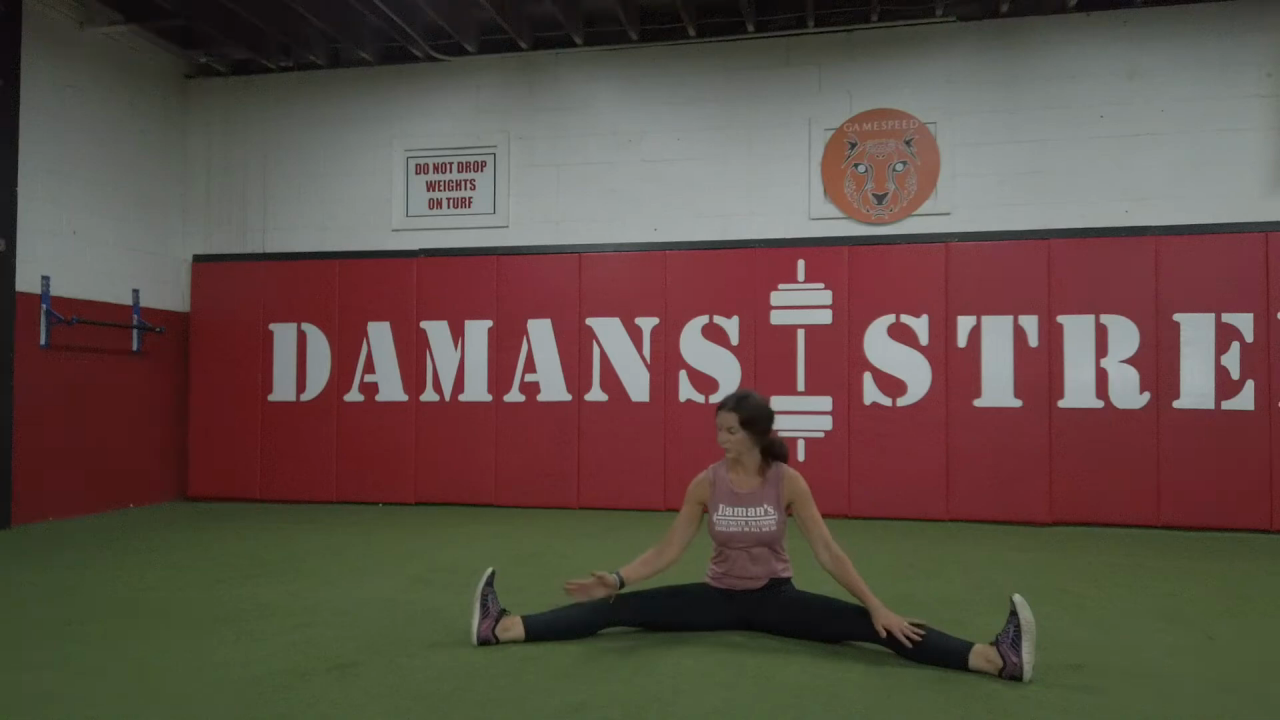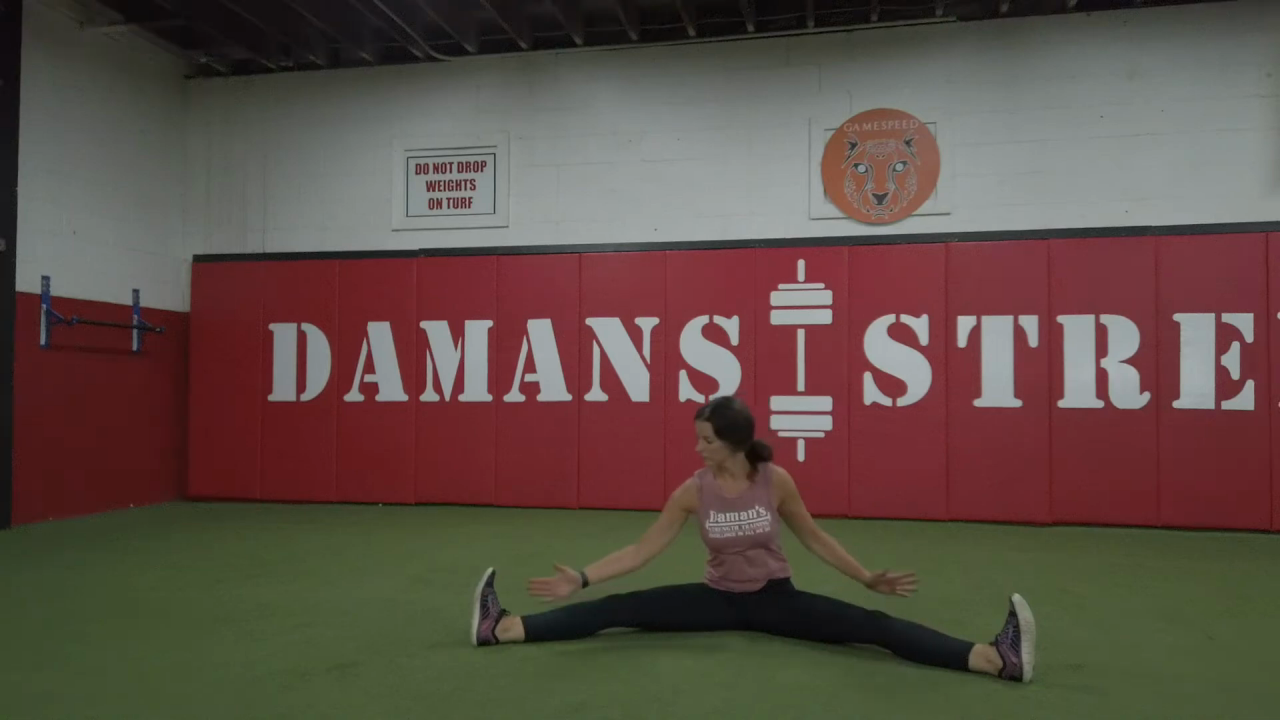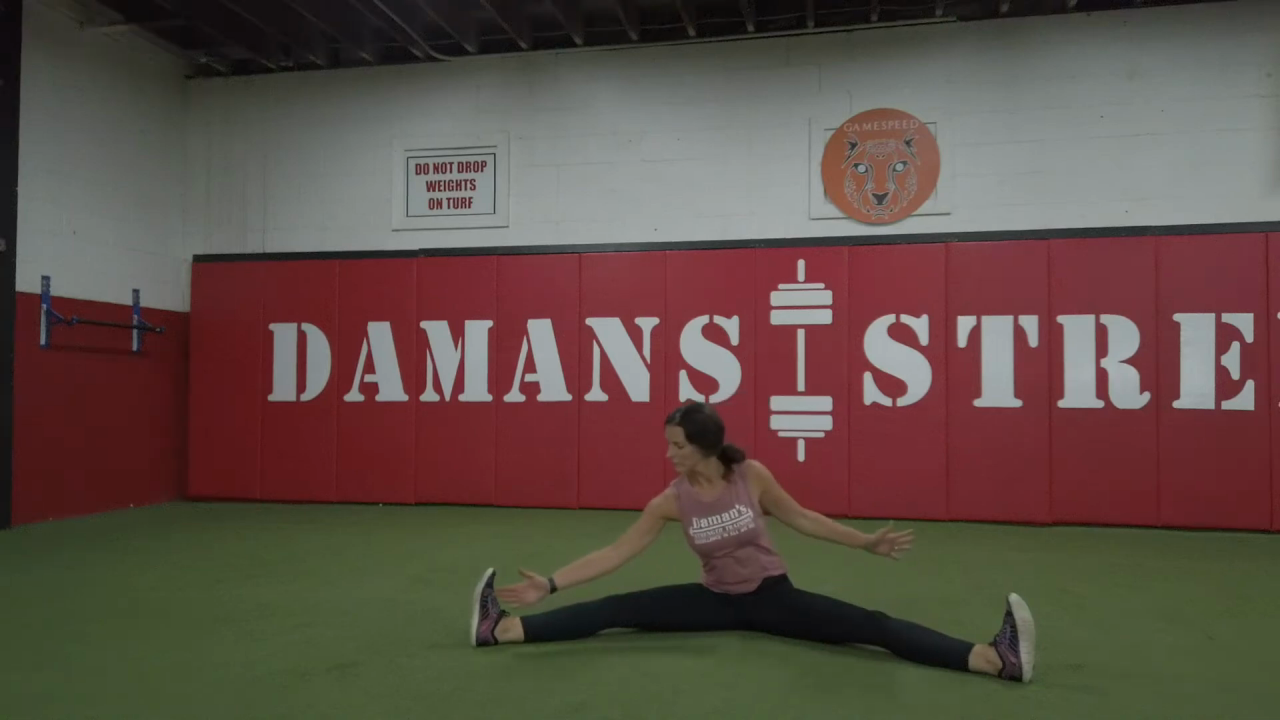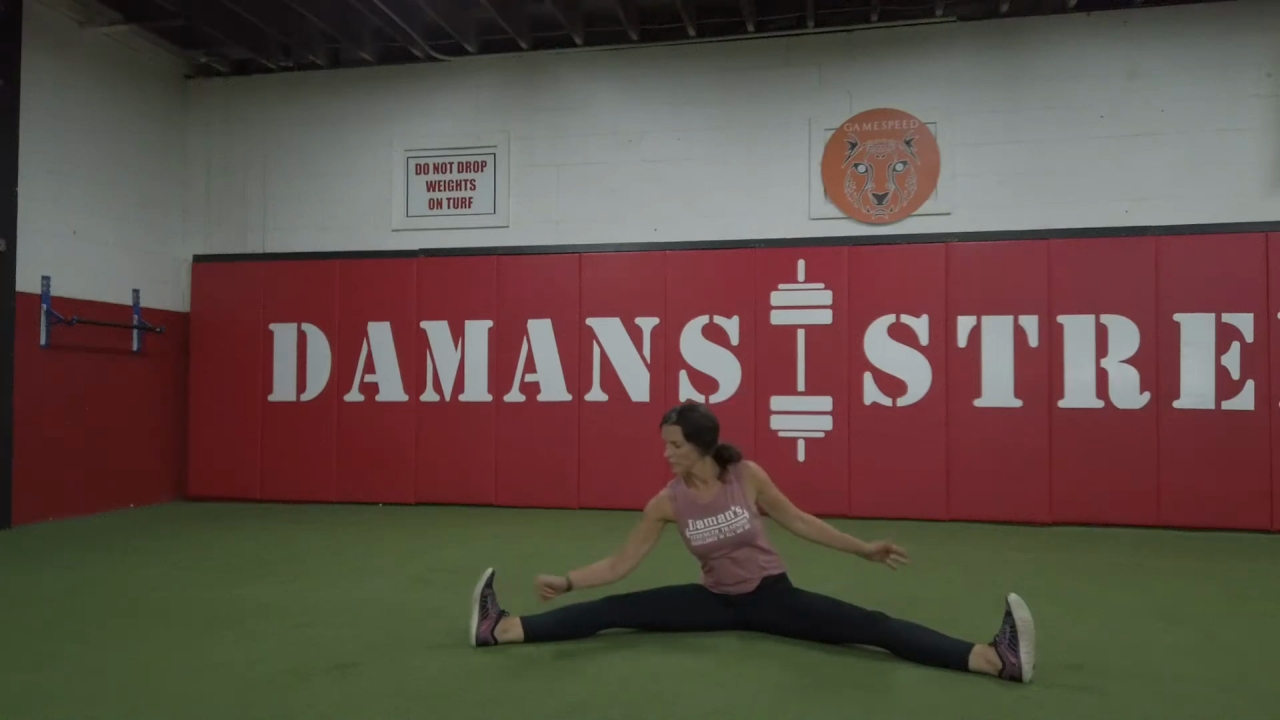
dt=0.5s
person 1, frame 1
left shoulder: (788, 481)
right shoulder: (705, 483)
left elbow: (827, 550)
right elbow: (668, 549)
left wrist: (877, 605)
right wrist: (616, 579)
left hip: (775, 598)
right hip: (719, 597)
left knee: (862, 625)
right knee: (621, 609)
left ankle: (996, 658)
right ankle: (502, 627)
person 1, frame 2
left shoulder: (776, 480)
right shoulder: (692, 491)
left elbow: (813, 537)
right elbow: (643, 550)
left wrist: (868, 578)
right wrist: (580, 578)
left hip: (774, 597)
right hip: (719, 598)
left knee: (870, 626)
right knee: (619, 609)
left ankle: (997, 658)
right ankle: (500, 627)
person 1, frame 3
left shoulder: (752, 476)
right shoulder: (671, 501)
left elbow: (799, 517)
right elbow: (615, 553)
left wrist: (865, 543)
right wrist: (548, 584)
left hip: (771, 596)
right hip: (716, 600)
left knee: (868, 626)
right knee: (617, 610)
left ankle: (995, 659)
right ankle: (502, 629)
person 1, frame 4
left shoulder: (748, 475)
right shoulder: (667, 501)
left elbow: (796, 520)
right elbow: (621, 560)
left wrist: (861, 547)
right wrist: (566, 580)
left hip: (771, 594)
right hip: (715, 600)
left knee: (868, 625)
right knee: (613, 610)
left ankle: (996, 658)
right ankle: (499, 628)
